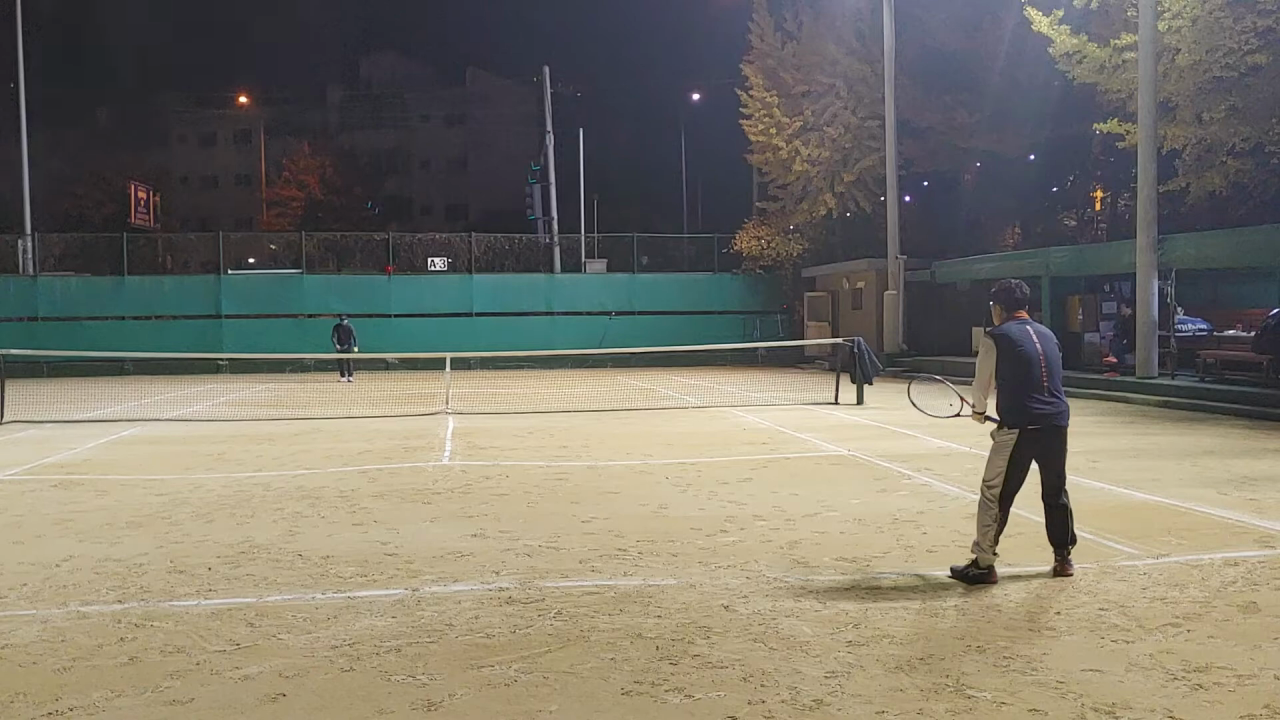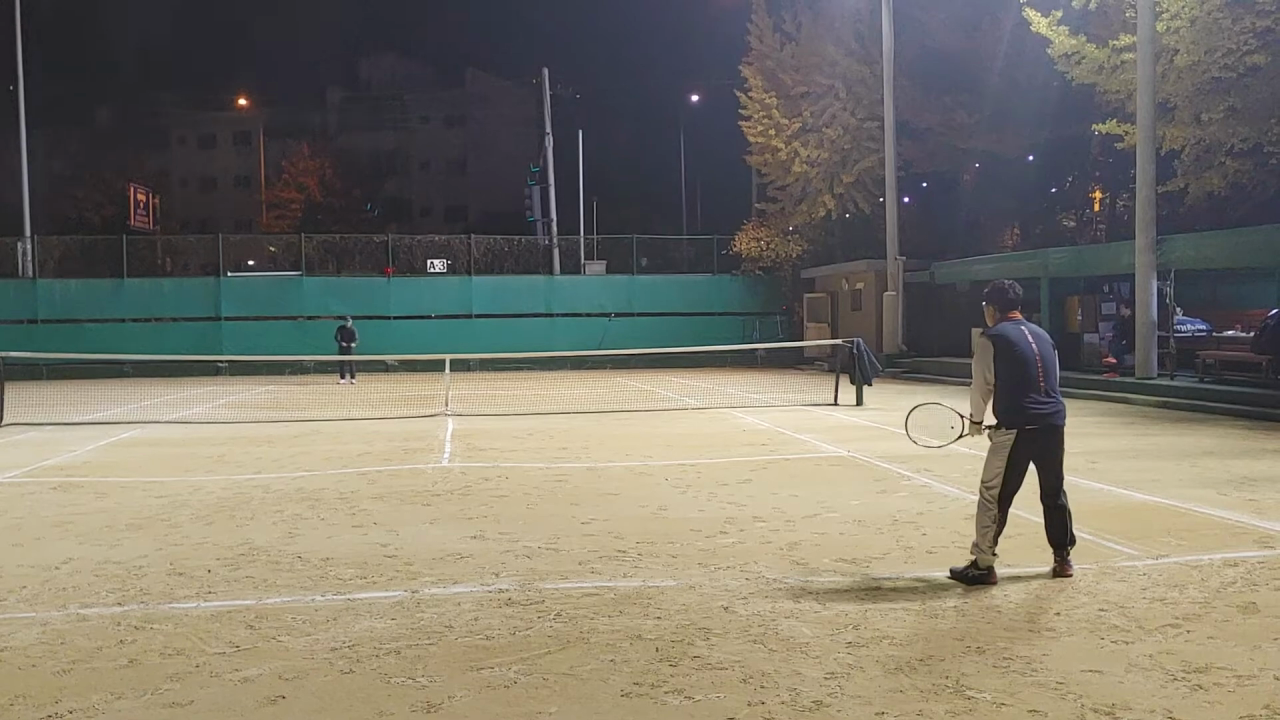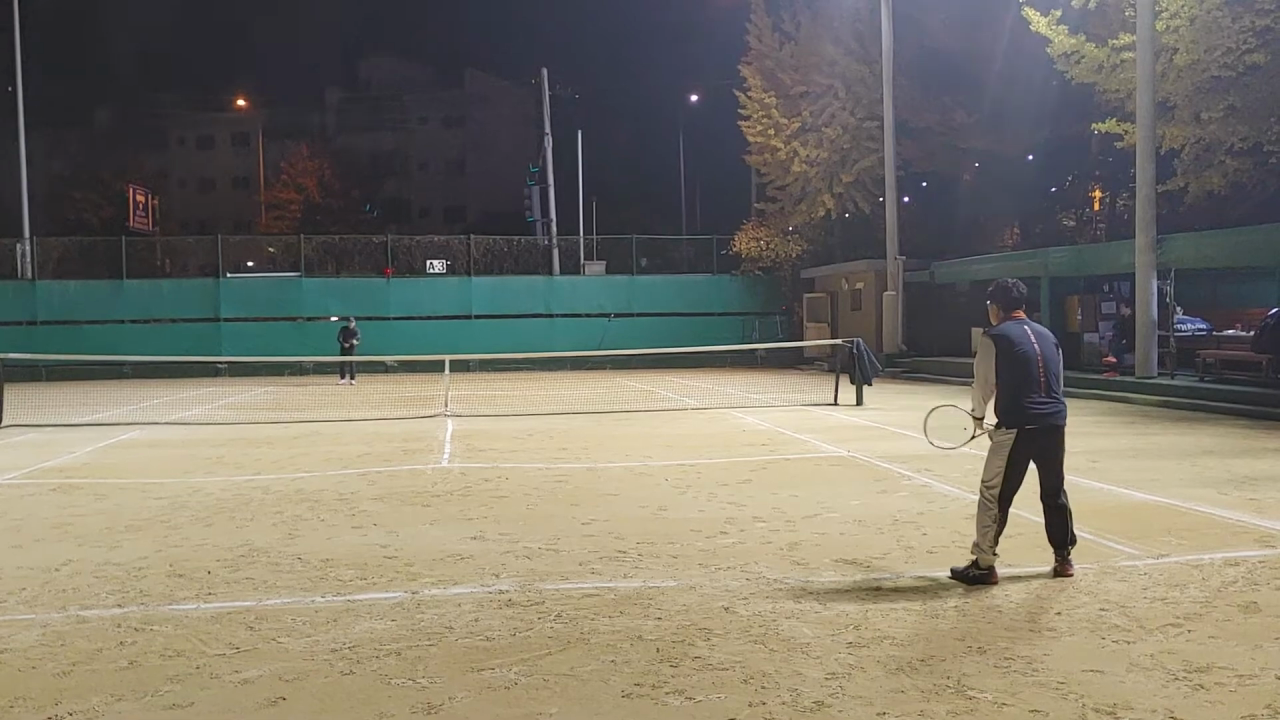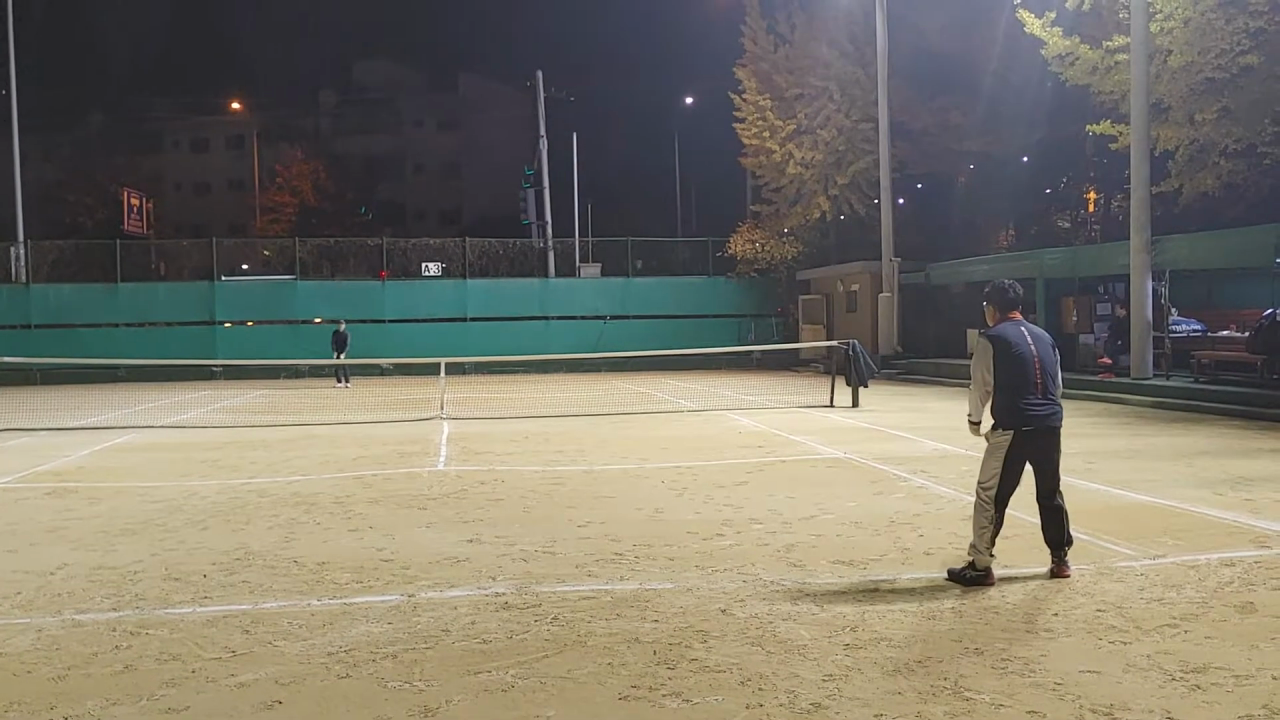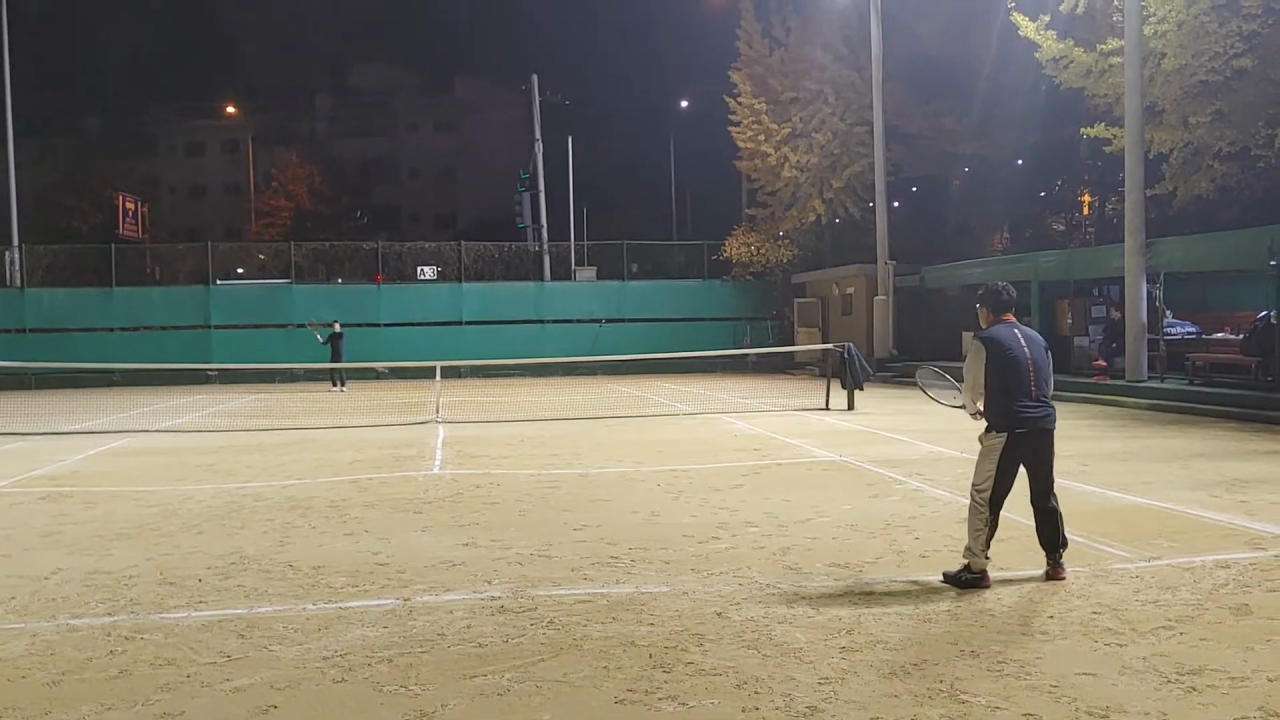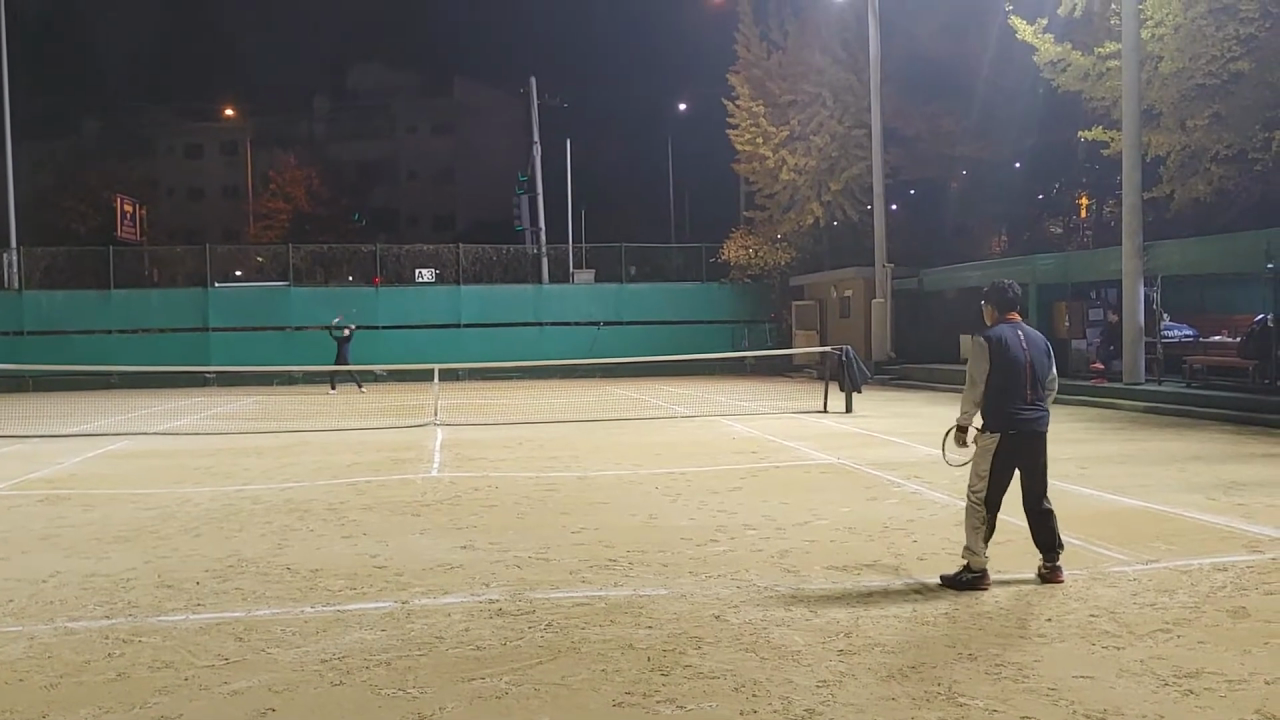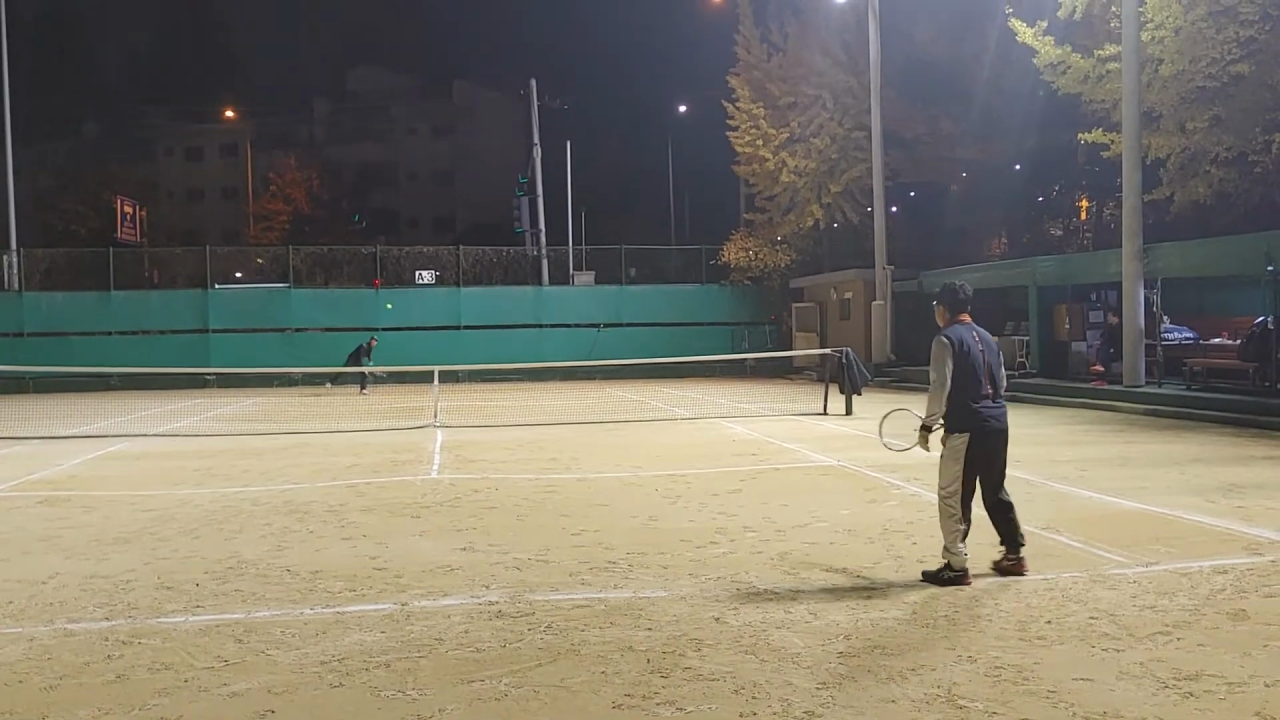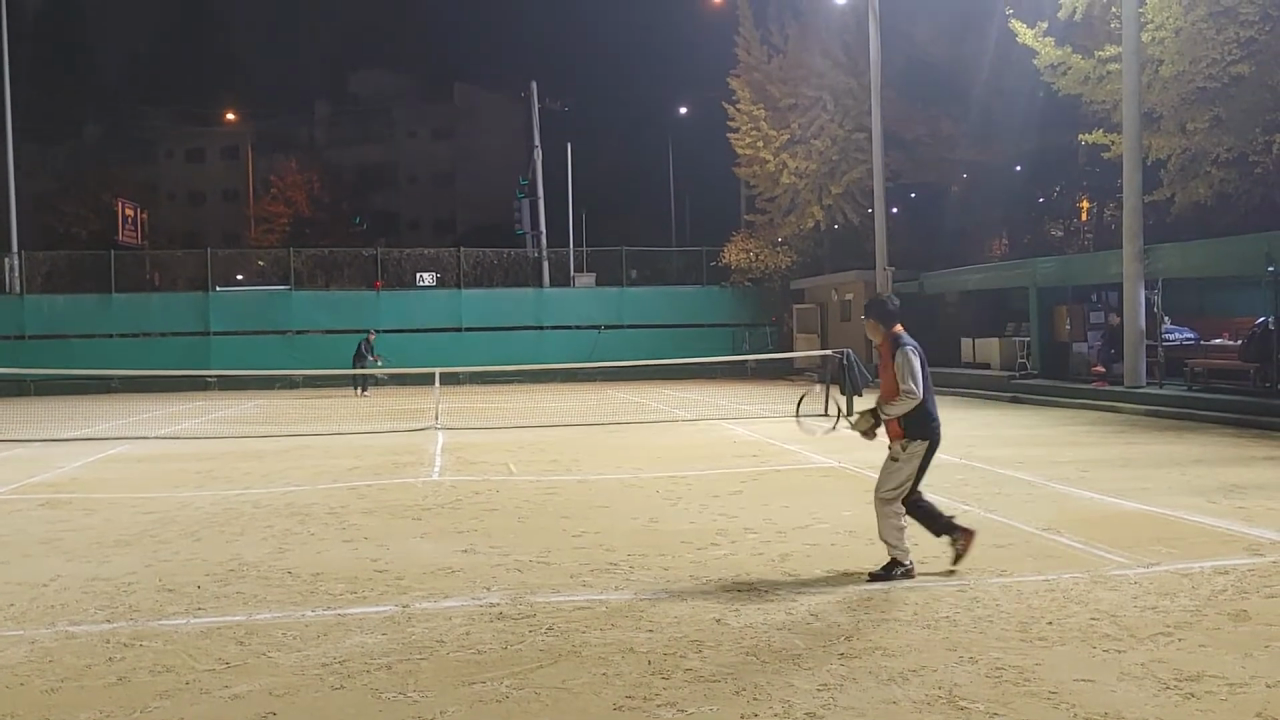
dt=0.5s
person 1, frame 1
left shoulder: (997, 337)
right shoulder: (1048, 335)
left elbow: (983, 383)
left wrist: (979, 410)
left hip: (1020, 427)
right hip: (1056, 422)
left knee: (995, 495)
right knee: (1056, 492)
left ankle: (983, 564)
right ankle: (1063, 558)
person 1, frame 2
left shoulder: (992, 338)
right shoulder: (1042, 335)
left elbow: (982, 385)
right elbow: (1052, 381)
left wrist: (976, 420)
left hip: (1016, 427)
right hip: (1052, 422)
left knee: (993, 496)
right knee: (1054, 492)
left ankle: (983, 565)
right ankle: (1063, 558)
person 1, frame 3
left shoulder: (995, 337)
right shoulder: (1047, 335)
left elbow: (984, 384)
right elbow: (1058, 383)
left wrist: (978, 415)
left hip: (1017, 427)
right hip: (1054, 423)
left knee: (994, 495)
right knee: (1054, 492)
left ankle: (984, 565)
right ankle: (1064, 558)
person 1, frame 4
left shoulder: (992, 338)
right shoulder: (1044, 337)
left elbow: (981, 386)
right elbow: (1057, 386)
left wrist: (975, 419)
left hip: (1013, 428)
right hip: (1050, 425)
left knee: (990, 497)
right knee: (1050, 494)
left ankle: (980, 566)
right ankle: (1060, 559)
person 1, frame 5
left shoulder: (986, 340)
right shoulder: (1036, 338)
left elbow: (972, 386)
right elbow: (1047, 385)
left wrist: (973, 408)
left hip: (1007, 430)
right hip: (1043, 425)
left knee: (985, 498)
right knee: (1044, 495)
left ankle: (976, 568)
right ankle: (1056, 561)
person 1, frame 6
left shoulder: (987, 339)
right shoulder: (1039, 339)
left elbow: (974, 388)
right elbow: (1051, 386)
left wrist: (963, 425)
left hip: (1000, 431)
right hip: (1036, 429)
left knee: (981, 498)
right knee: (1037, 497)
left ankle: (976, 568)
right ankle: (1052, 563)
person 1, frame 7
left shoulder: (946, 339)
right shoulder: (987, 338)
left elbow: (940, 387)
right elbow: (1000, 382)
left wrist: (927, 425)
left hip: (966, 429)
right hip: (997, 424)
left knee: (952, 497)
right knee: (995, 491)
left ankle: (956, 566)
right ankle: (1014, 554)
person 1, frame 8
left shoulder: (904, 349)
right shoulder: (889, 349)
left elbow: (912, 396)
left wrist: (879, 415)
right wrist: (875, 415)
left hip: (915, 437)
right hip: (907, 436)
left knee: (887, 497)
right knee: (906, 495)
left ankle: (901, 562)
right ankle: (956, 532)
